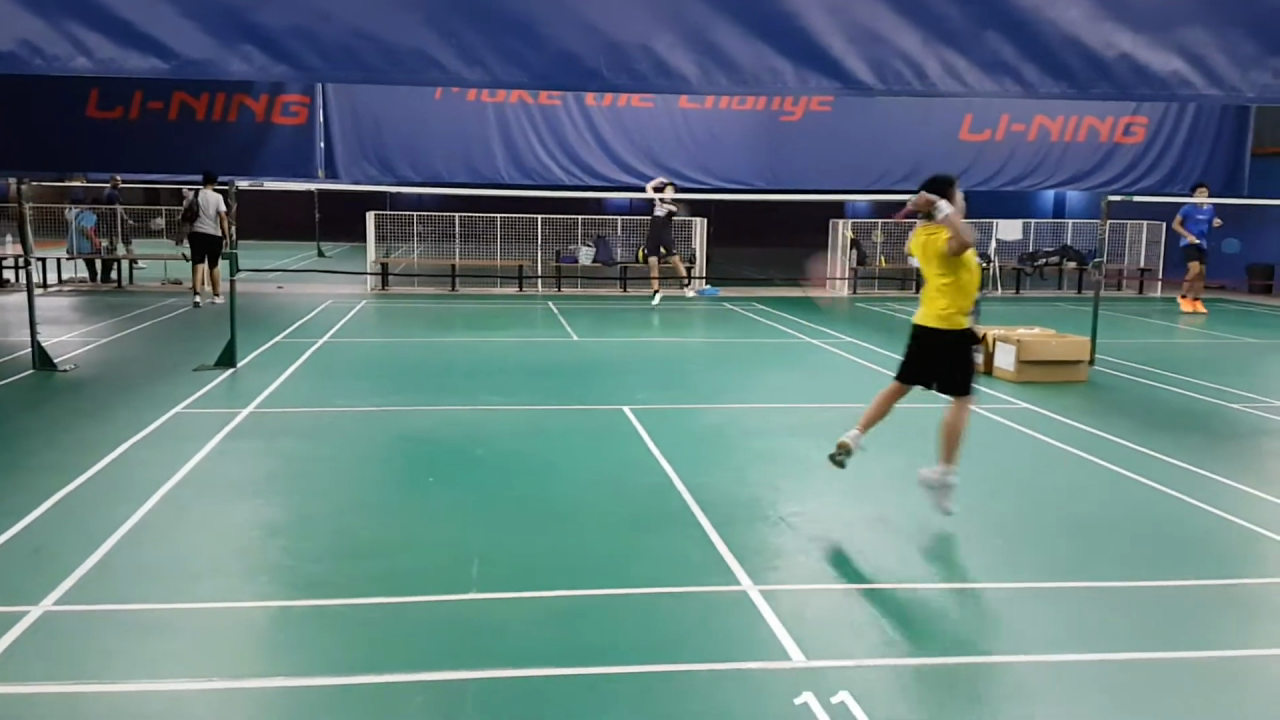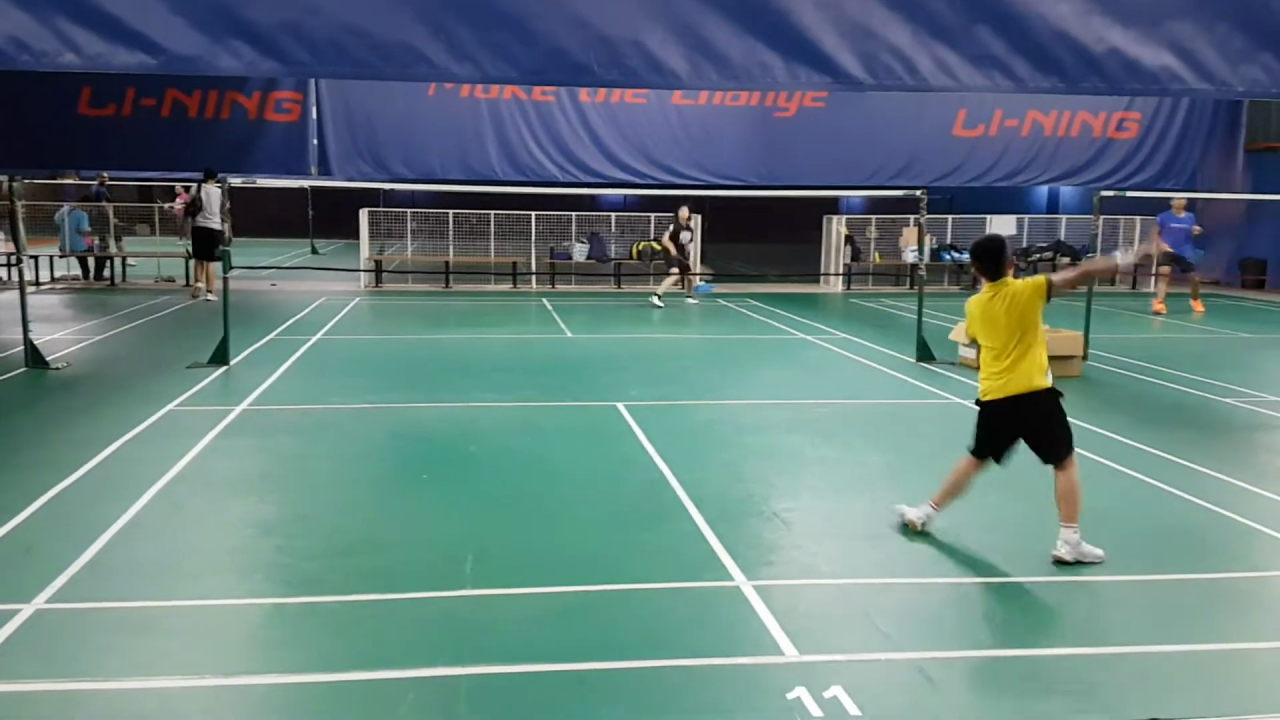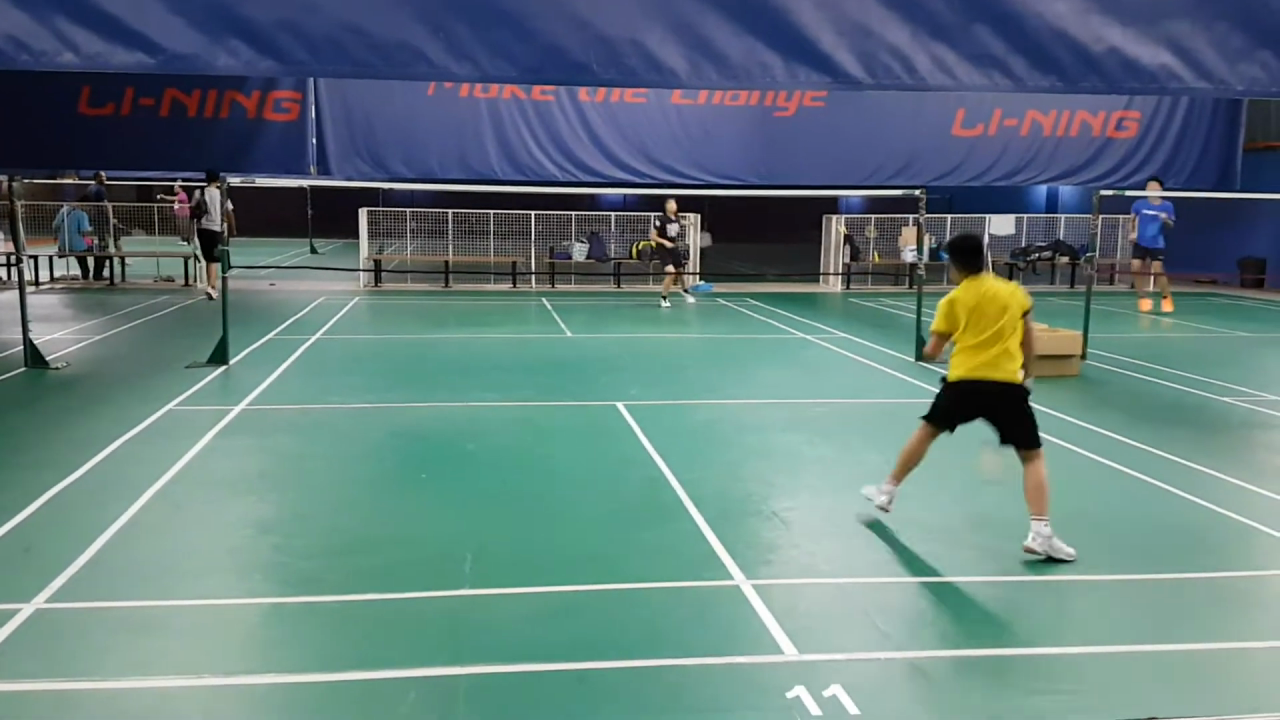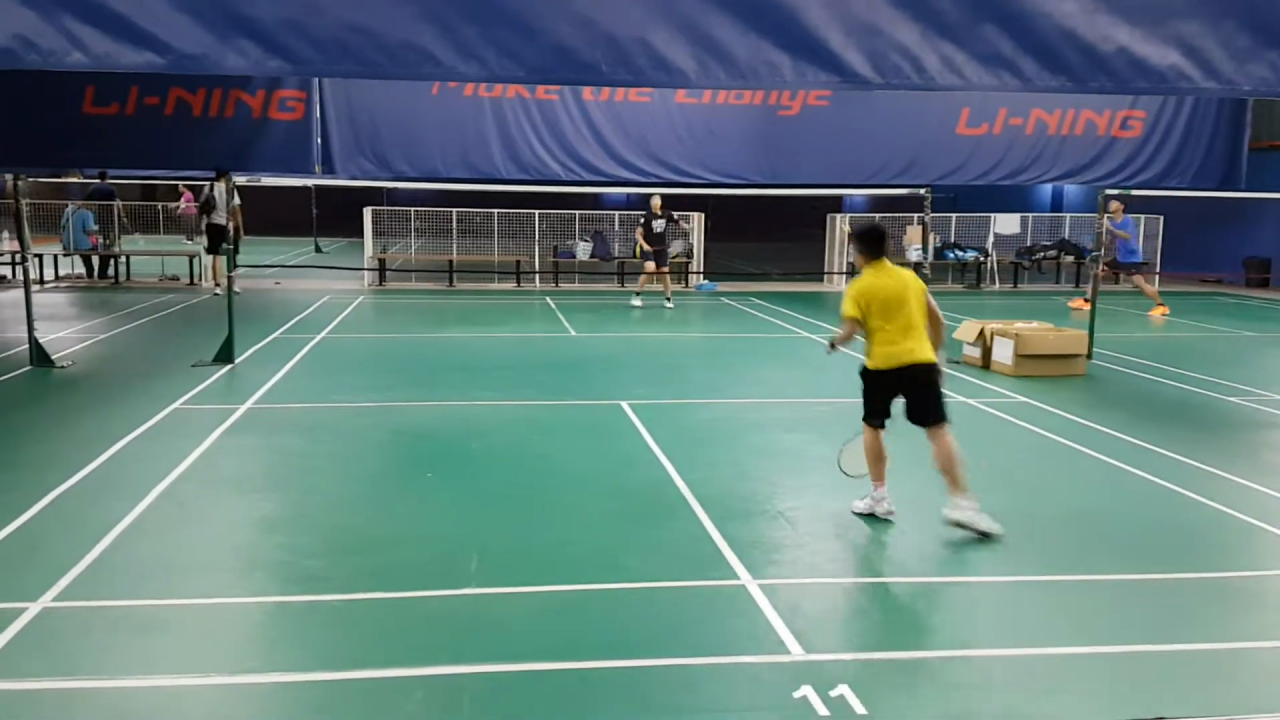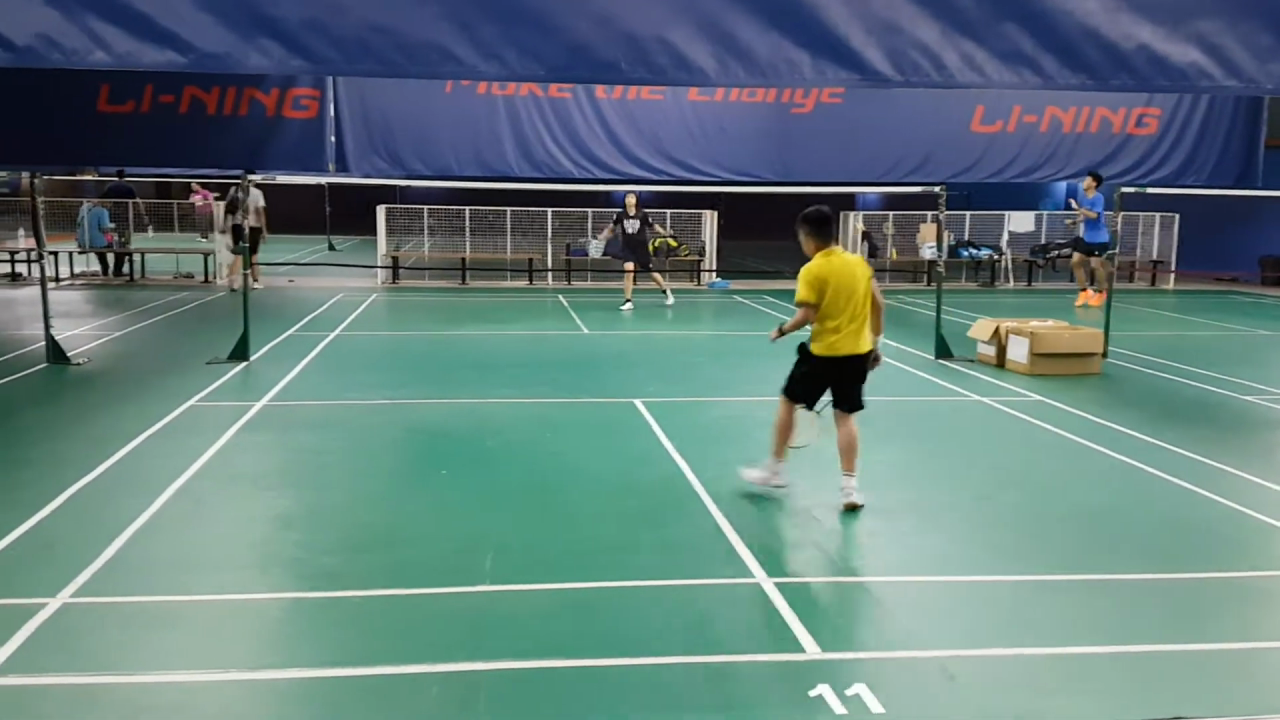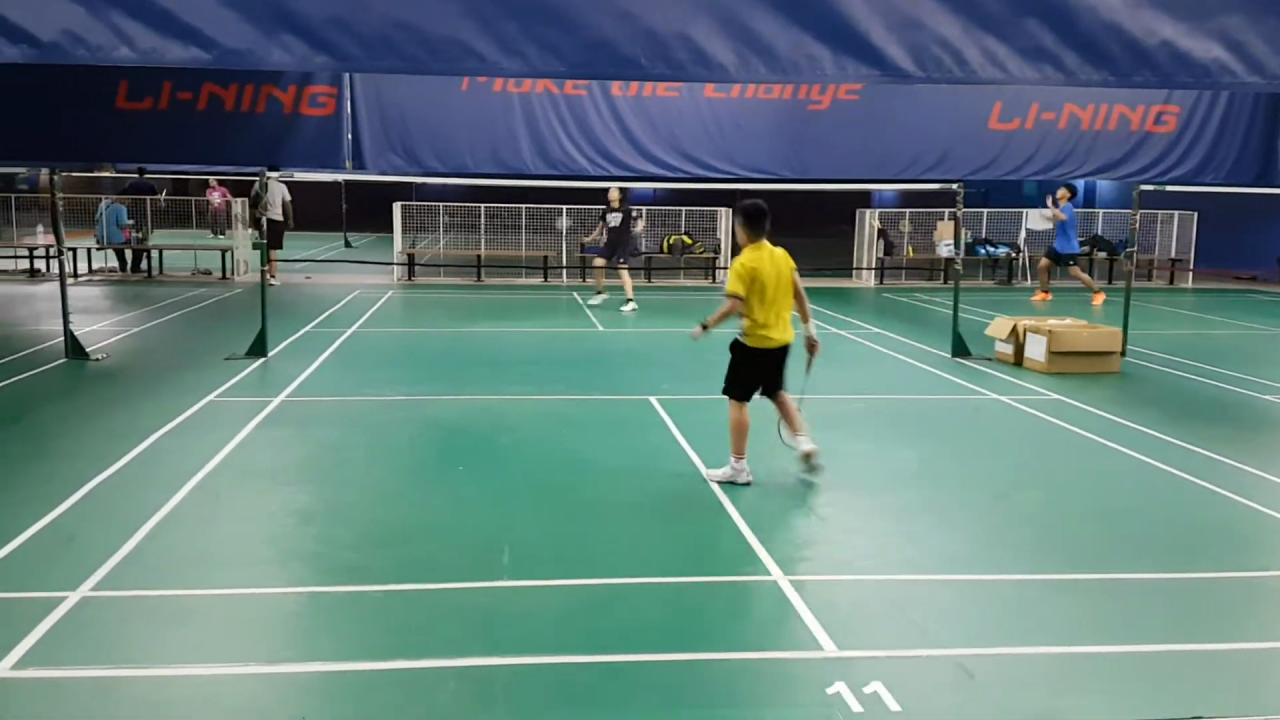
dt=0.3s
person 1, frame 1
left shoulder: (921, 236)
right shoulder: (945, 238)
right elbow: (965, 240)
left wrist: (932, 210)
right wrist: (942, 206)
left hip: (925, 324)
right hip: (950, 327)
left knee: (900, 385)
right knee: (960, 400)
left ankle: (853, 437)
right ankle: (942, 474)
person 1, frame 2
left shoulder: (975, 306)
right shoulder: (1027, 290)
right elbow: (1079, 274)
right wrist: (1119, 261)
left hip: (993, 396)
right hip: (1034, 393)
left knee: (976, 461)
right knee: (1065, 464)
left ankle: (922, 513)
right ankle: (1069, 541)
person 1, frame 3
left shoulder: (951, 301)
right shoulder: (1013, 293)
left elbow: (931, 352)
right elbow: (1027, 341)
left wrist: (933, 347)
right wrist: (1025, 375)
left hip: (963, 381)
right hip: (1005, 383)
left knee: (927, 430)
right knee: (1032, 456)
left ankle: (887, 492)
right ankle: (1040, 532)
person 1, frame 4
left shoulder: (858, 288)
right shoulder: (911, 277)
left elbow: (849, 333)
right elbow: (936, 320)
left wrist: (833, 343)
right wrist: (933, 357)
left hip: (885, 368)
right hip: (921, 363)
left knee: (872, 427)
right knee: (938, 432)
left ankle: (879, 497)
right ankle: (962, 504)
person 1, frame 5
left shoulder: (811, 271)
right shoulder: (858, 263)
left elbow: (806, 316)
right elbow: (877, 305)
left wrist: (782, 330)
right wrist: (874, 343)
left hip: (823, 352)
right hip: (858, 352)
left knee: (787, 403)
right knee: (845, 416)
left ankle: (773, 470)
right ankle: (850, 487)
person 1, frame 6
left shoulder: (742, 264)
right shoulder: (784, 257)
left elbow: (734, 307)
right elbow: (801, 297)
left wrist: (706, 326)
right wrist: (809, 332)
left hip: (754, 343)
right hip: (782, 340)
left knee: (737, 402)
right knee: (778, 394)
left ankle: (738, 468)
right ankle: (805, 442)
